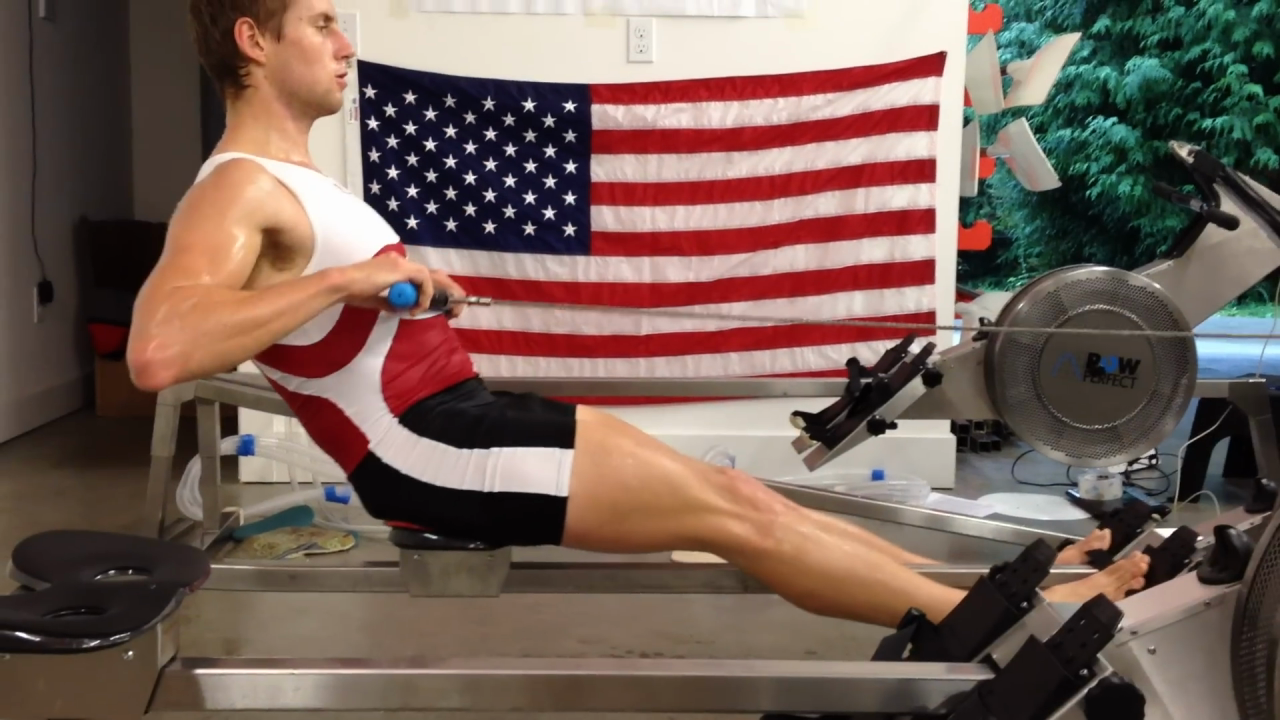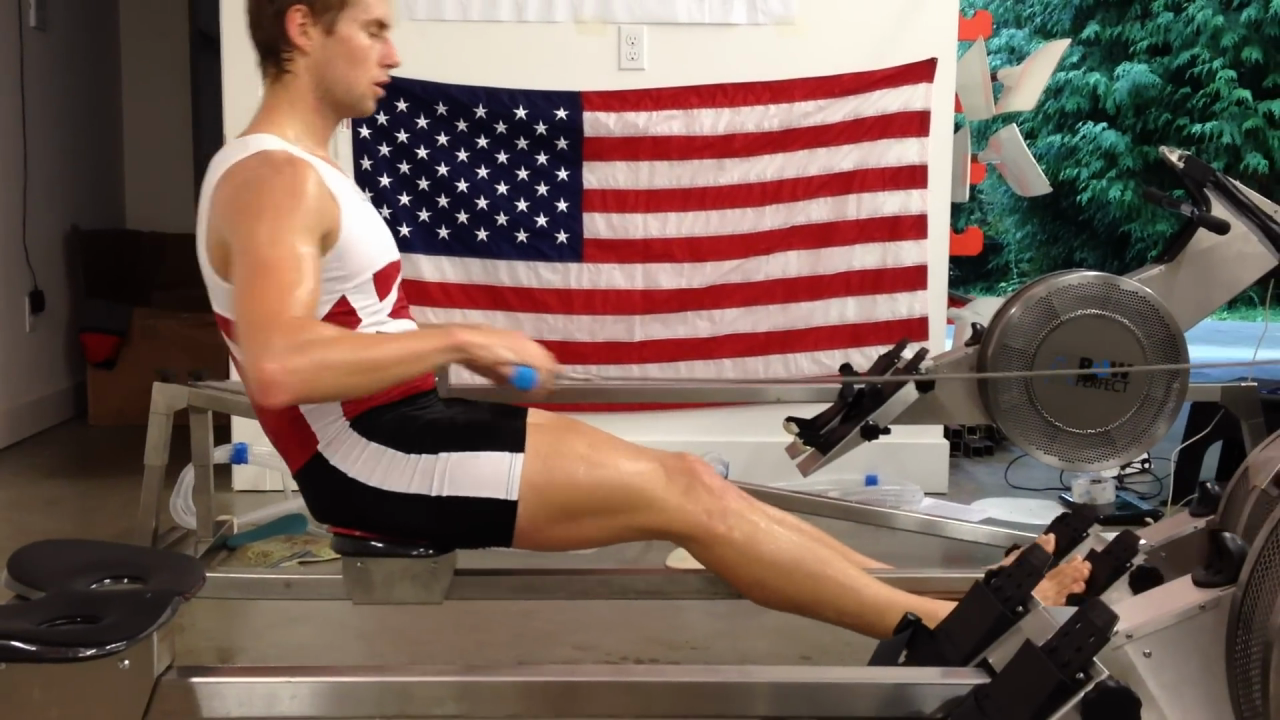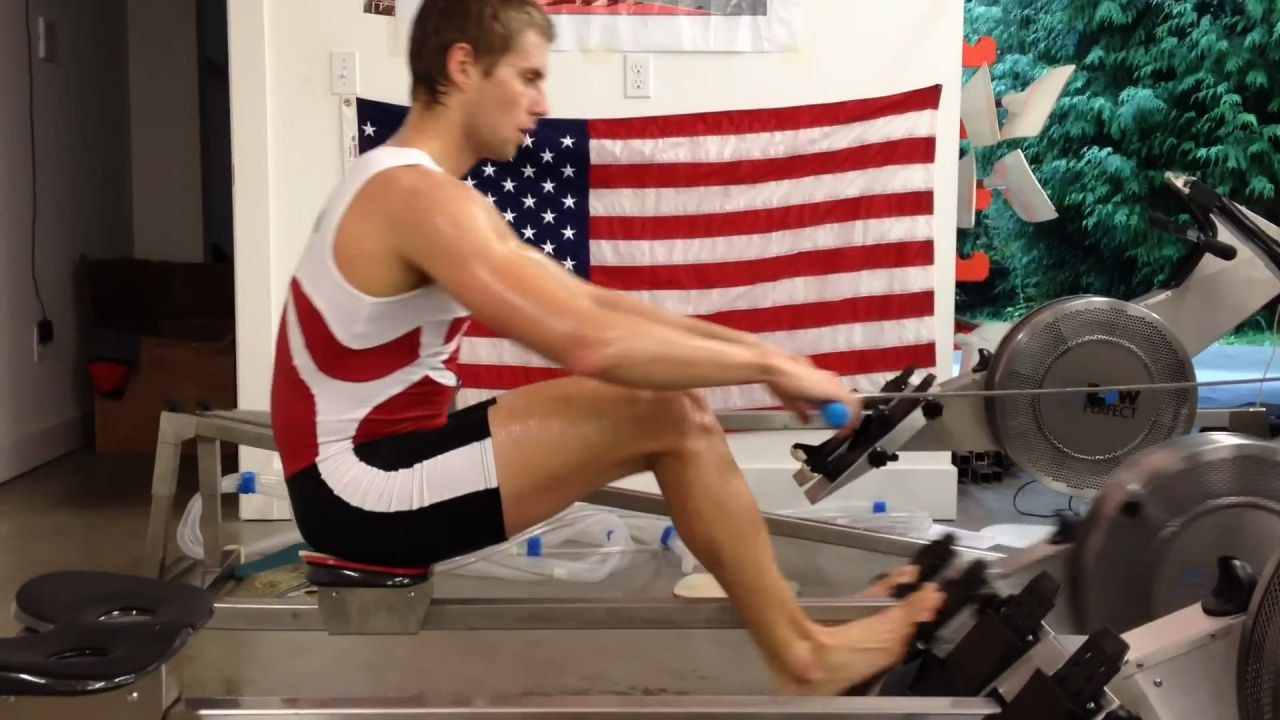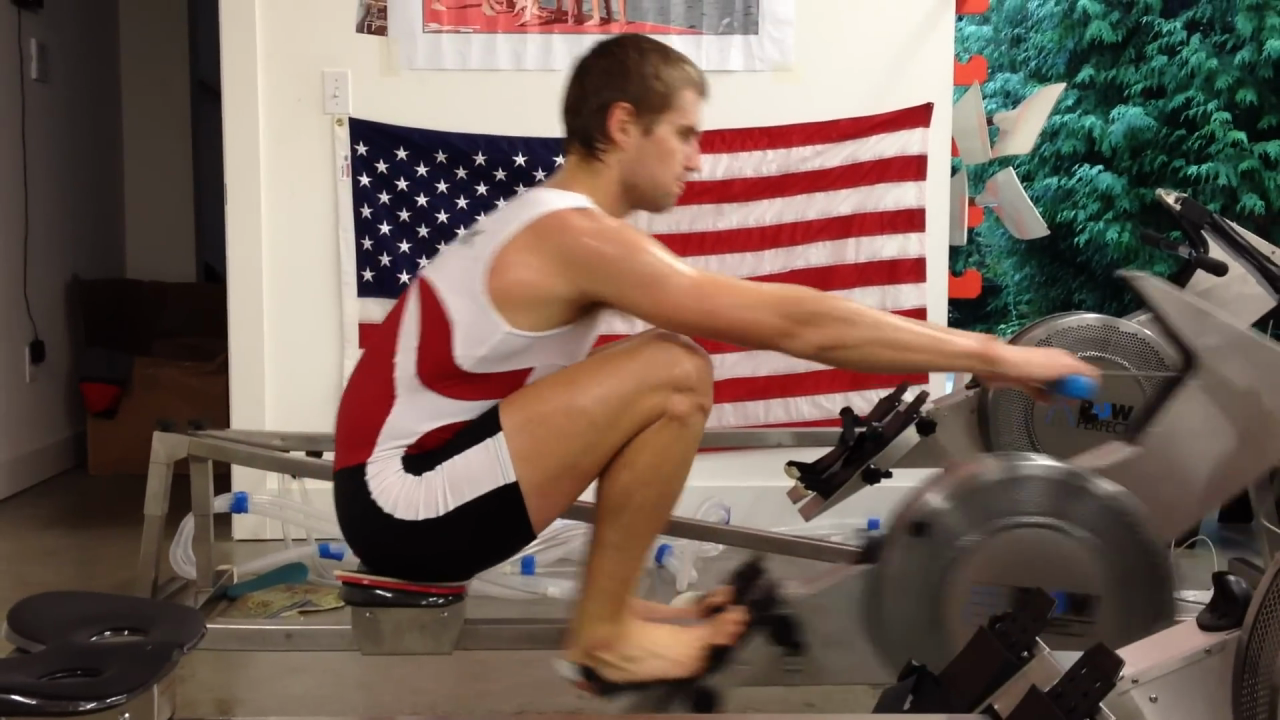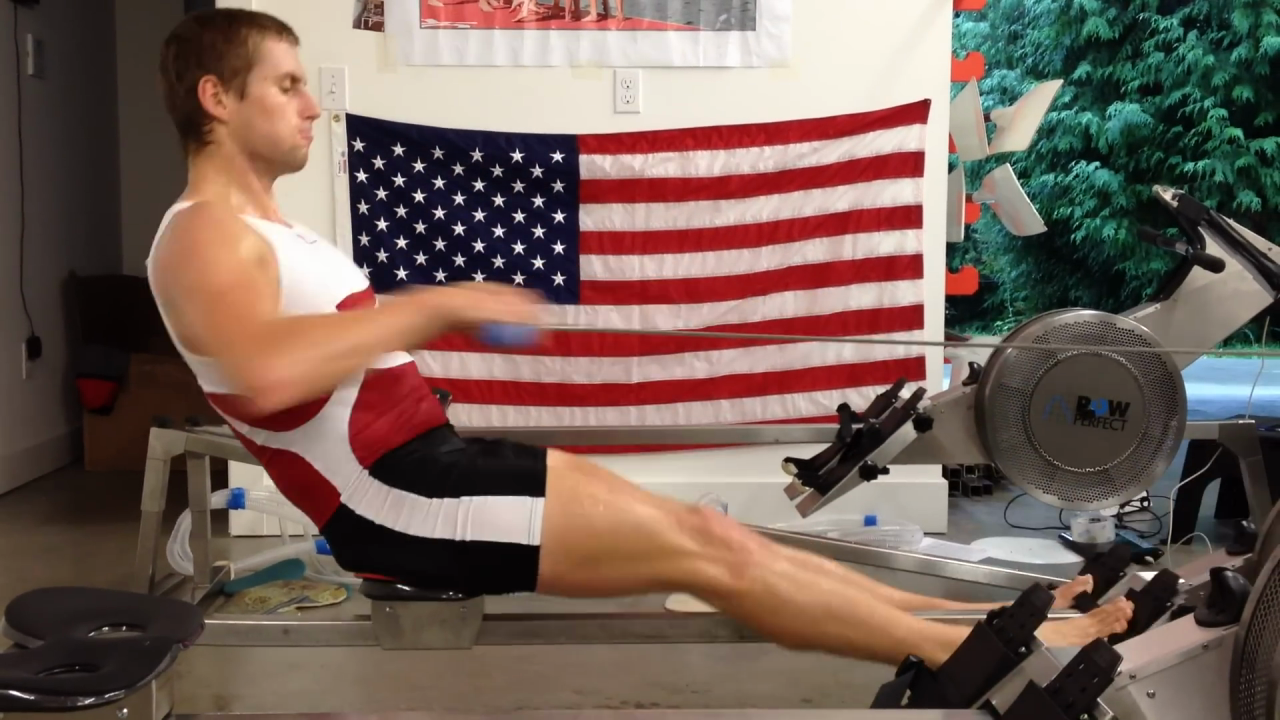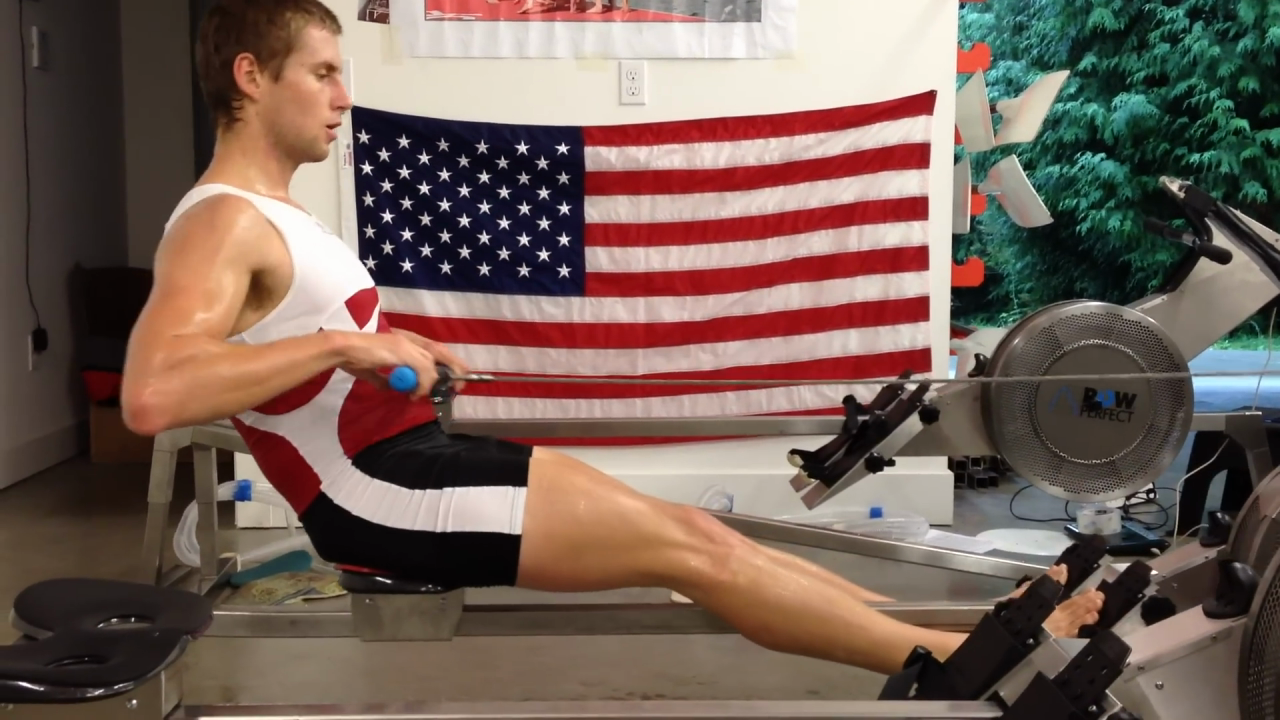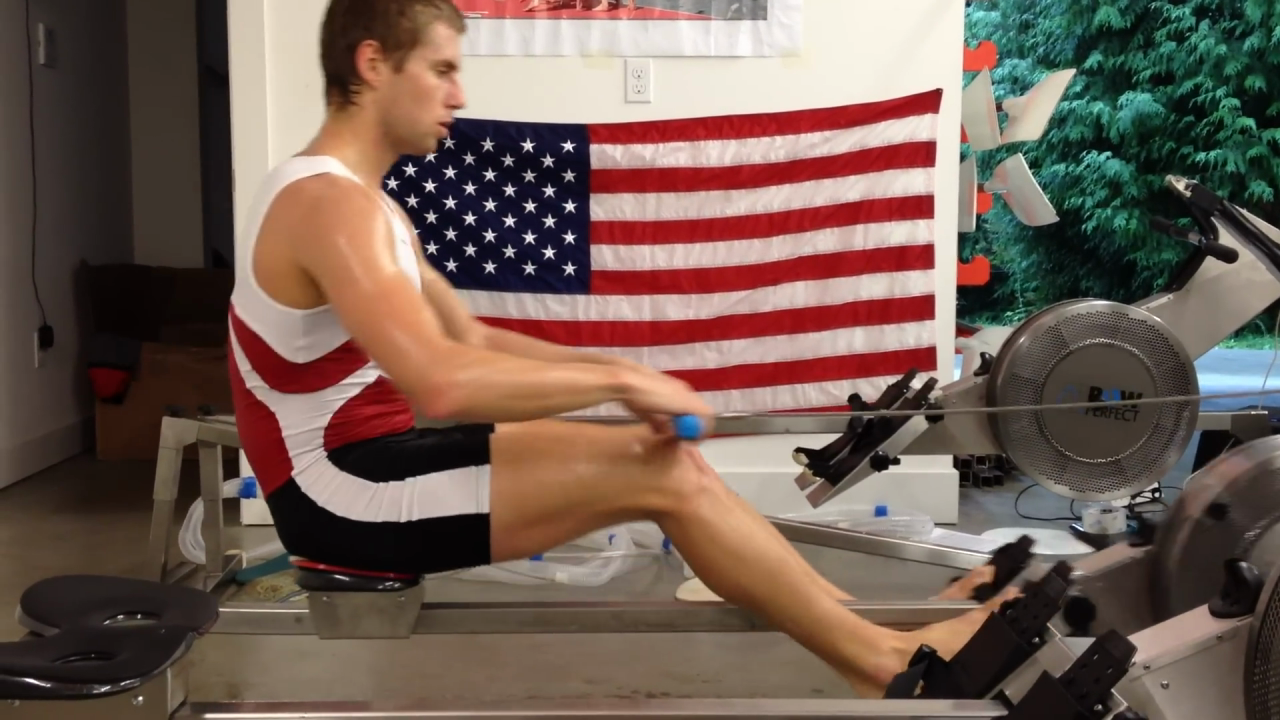
dt=0.7s
person 1, frame 1
left shoulder: (283, 178)
right shoulder: (236, 192)
right elbow: (156, 352)
left wrist: (400, 287)
right wrist: (345, 278)
left hip: (457, 417)
right hip: (429, 455)
left knee: (734, 494)
right knee: (734, 514)
person 1, frame 2
left shoulder: (289, 168)
right shoulder: (276, 180)
right elbow: (275, 370)
left wrist: (460, 342)
right wrist: (460, 340)
left hip: (400, 429)
right hip: (372, 465)
left knee: (684, 478)
right knee: (688, 500)
left ankle: (929, 598)
right ankle: (949, 627)
person 1, frame 3
left shoulder: (414, 185)
right shoulder: (416, 197)
left elbow: (584, 303)
right elbow: (585, 344)
left wrist: (753, 348)
right wrist: (763, 363)
left hip: (376, 472)
right hip: (363, 501)
left knee: (664, 406)
right knee: (670, 411)
right ankle: (802, 653)
person 1, frame 4
left shoulder: (552, 222)
right shoulder: (578, 239)
left elbow: (771, 307)
right elbow: (798, 326)
right wrist: (993, 355)
left hip: (406, 493)
right hip: (407, 510)
left knee: (661, 365)
right knee: (675, 372)
left ankle: (610, 609)
right ankle: (602, 631)
person 1, frame 5
left shoulder: (257, 227)
right shoulder: (204, 240)
right elbow: (274, 378)
left wrist: (424, 310)
right wrist: (441, 306)
left hip: (433, 469)
right hip: (403, 507)
left knee: (710, 533)
right knee: (709, 553)
left ankle: (976, 622)
person 1, frame 6
left shoulder: (263, 216)
right shoulder: (221, 224)
right elbow: (151, 395)
left wrist: (382, 348)
right wrist: (339, 343)
left hip: (409, 462)
right hip: (382, 497)
left knee: (684, 528)
right knee: (686, 543)
left ankle: (954, 634)
right ankle: (963, 660)
person 1, frame 7
left shoulder: (345, 193)
right shoulder: (330, 206)
left elbow: (470, 341)
right elbow: (445, 382)
left wrist: (614, 372)
right wrist: (622, 379)
left hip: (366, 470)
right hip: (347, 498)
left knee: (659, 462)
right knee: (660, 467)
left ankle: (885, 630)
right ankle: (886, 658)
